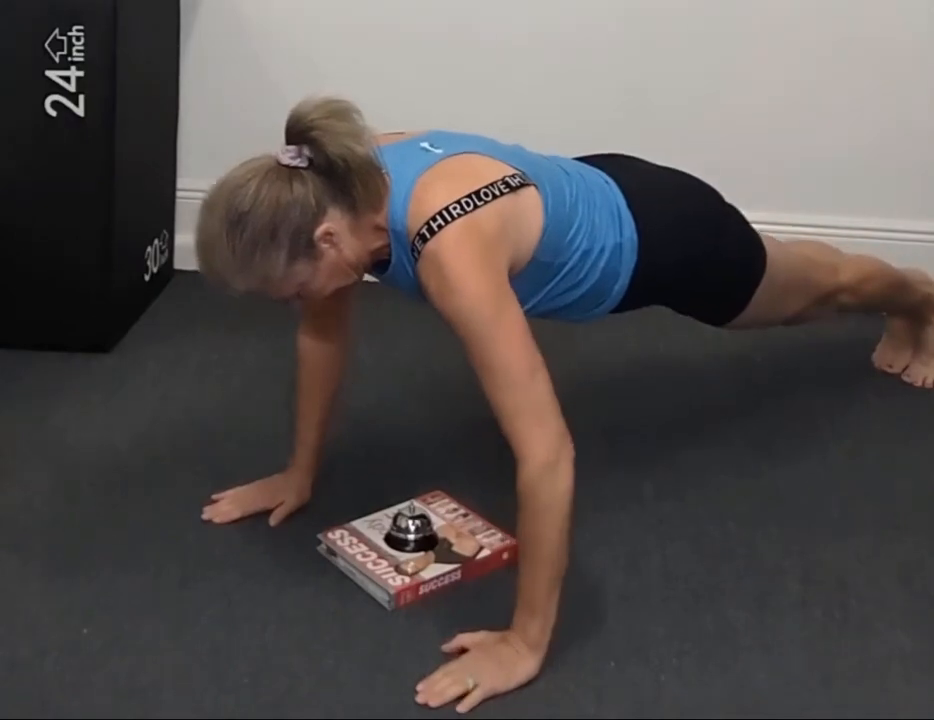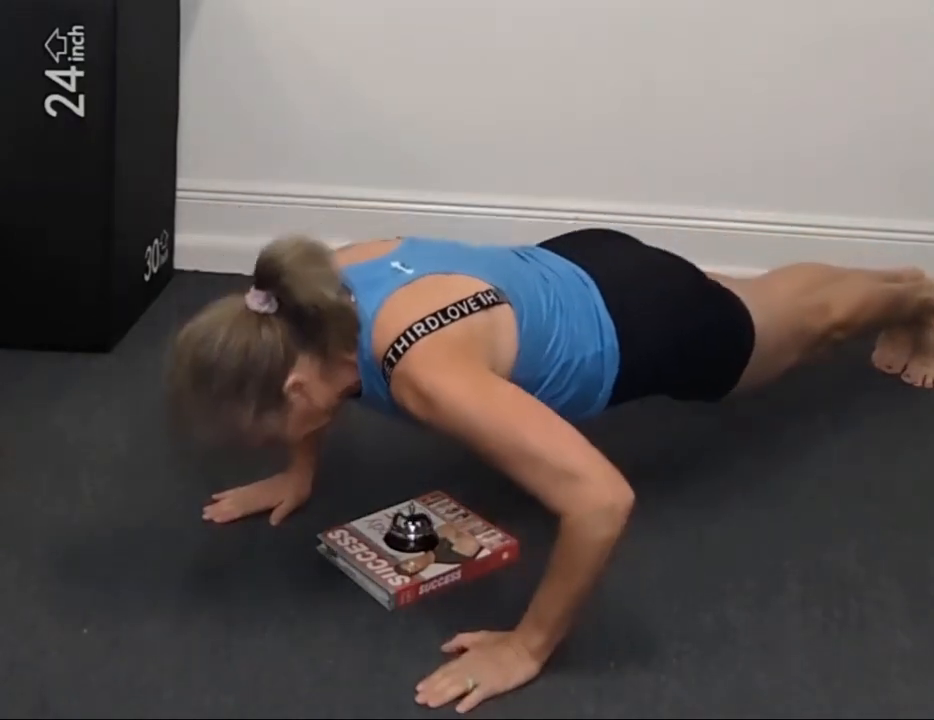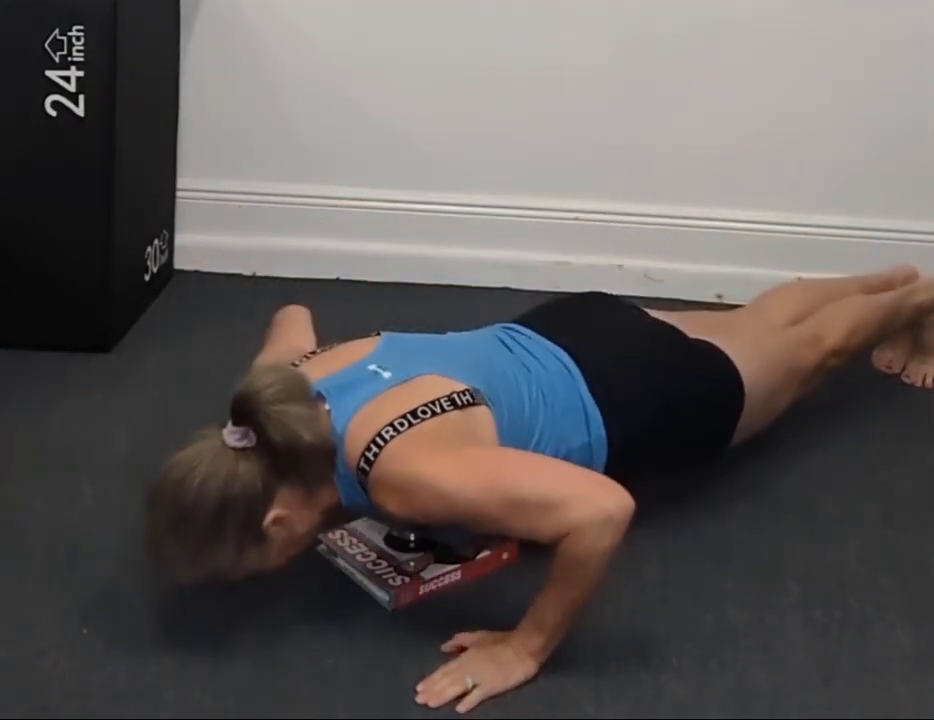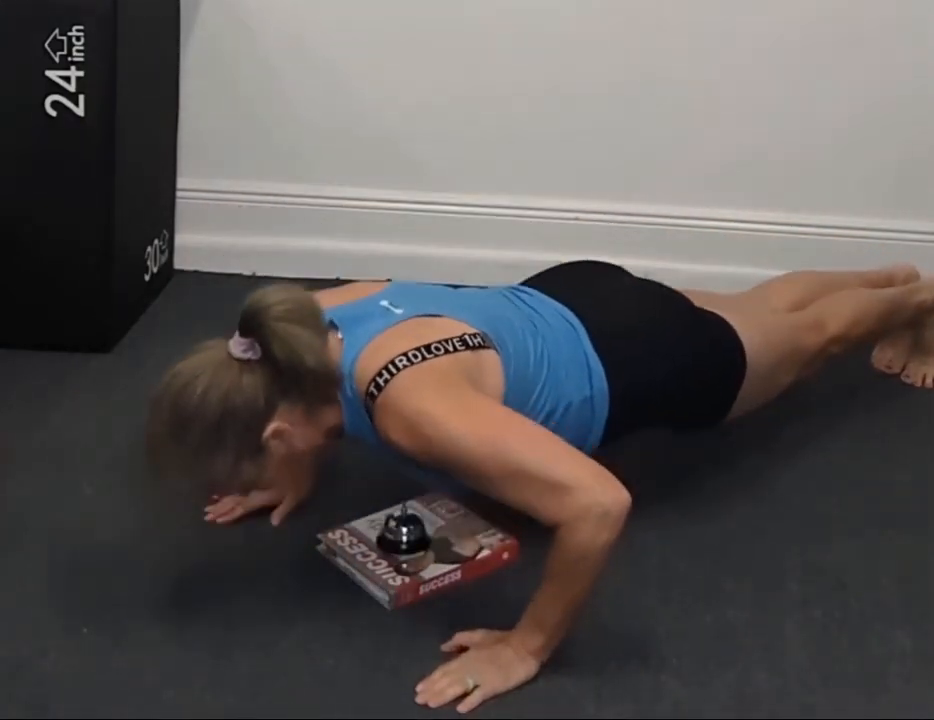
dt=0.4s
person 1, frame 1
left shoulder: (451, 251)
right shoulder: (337, 187)
left elbow: (547, 456)
right elbow: (322, 331)
left wrist: (526, 642)
right wrist: (299, 473)
left hip: (662, 236)
right hip: (598, 201)
left knee: (823, 289)
right knee: (796, 305)
person 1, frame 2
left shoulder: (423, 371)
right shoulder: (312, 299)
left elbow: (604, 501)
left wrist: (527, 647)
right wrist: (299, 474)
left hip: (644, 328)
right hip: (577, 276)
left knee: (816, 321)
right knee: (764, 294)
person 1, frame 3
left shoulder: (400, 472)
right shoulder: (290, 392)
left elbow: (604, 509)
right elbow: (293, 313)
left wrist: (526, 647)
right wrist: (282, 468)
left hip: (631, 399)
right hip: (556, 339)
left knee: (807, 347)
right knee: (752, 320)
person 1, frame 4
left shoulder: (409, 406)
right shoulder: (303, 329)
left elbow: (601, 503)
left wrist: (526, 647)
right wrist: (296, 477)
left hip: (633, 364)
right hip: (562, 306)
left knee: (810, 333)
right knee: (757, 308)
